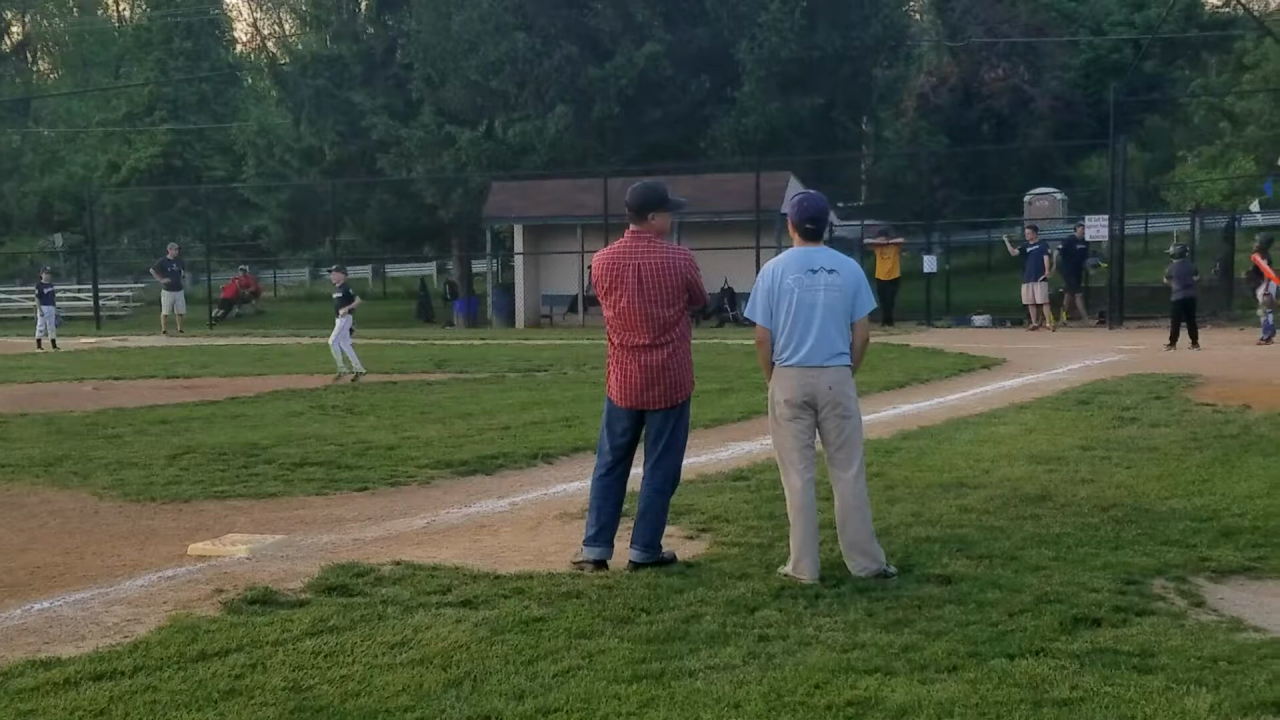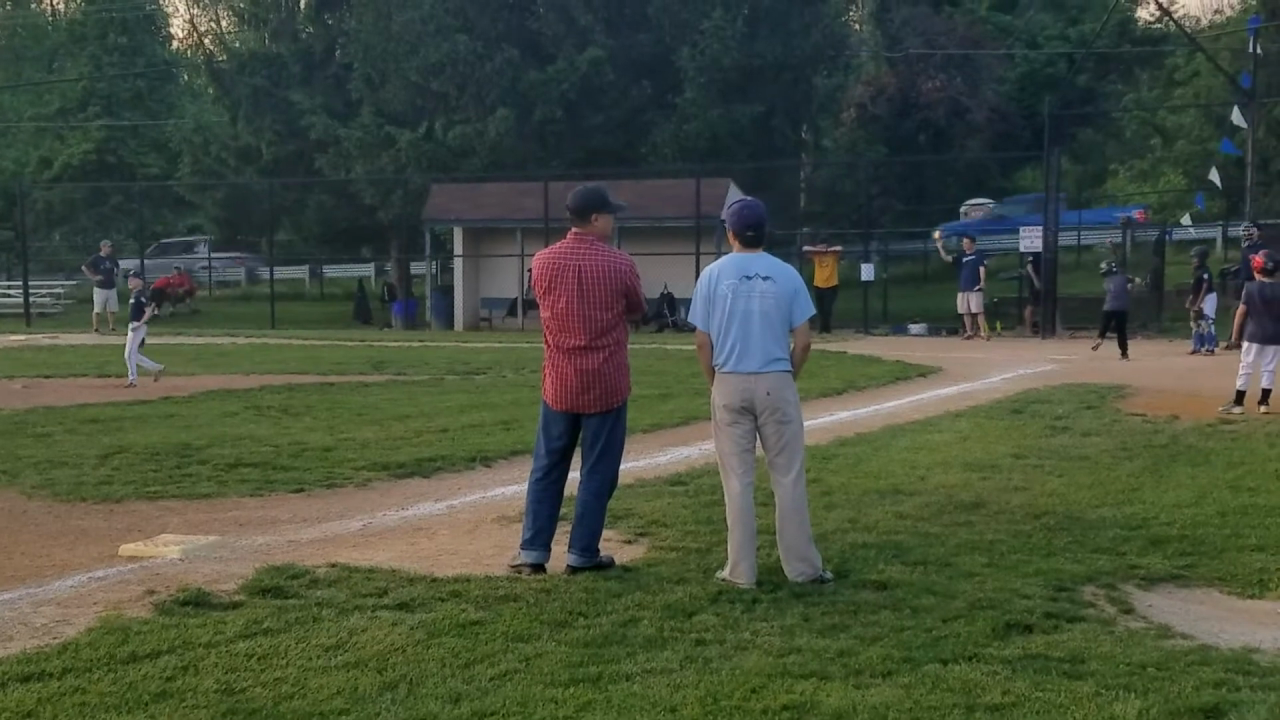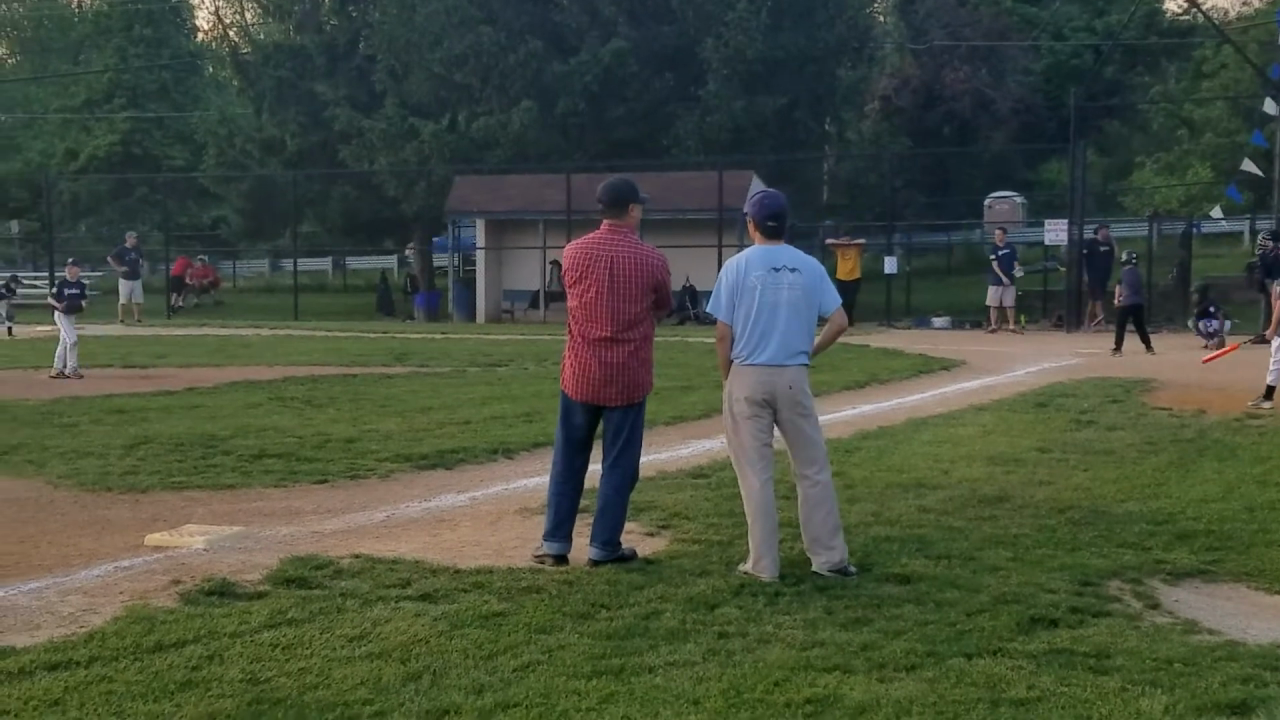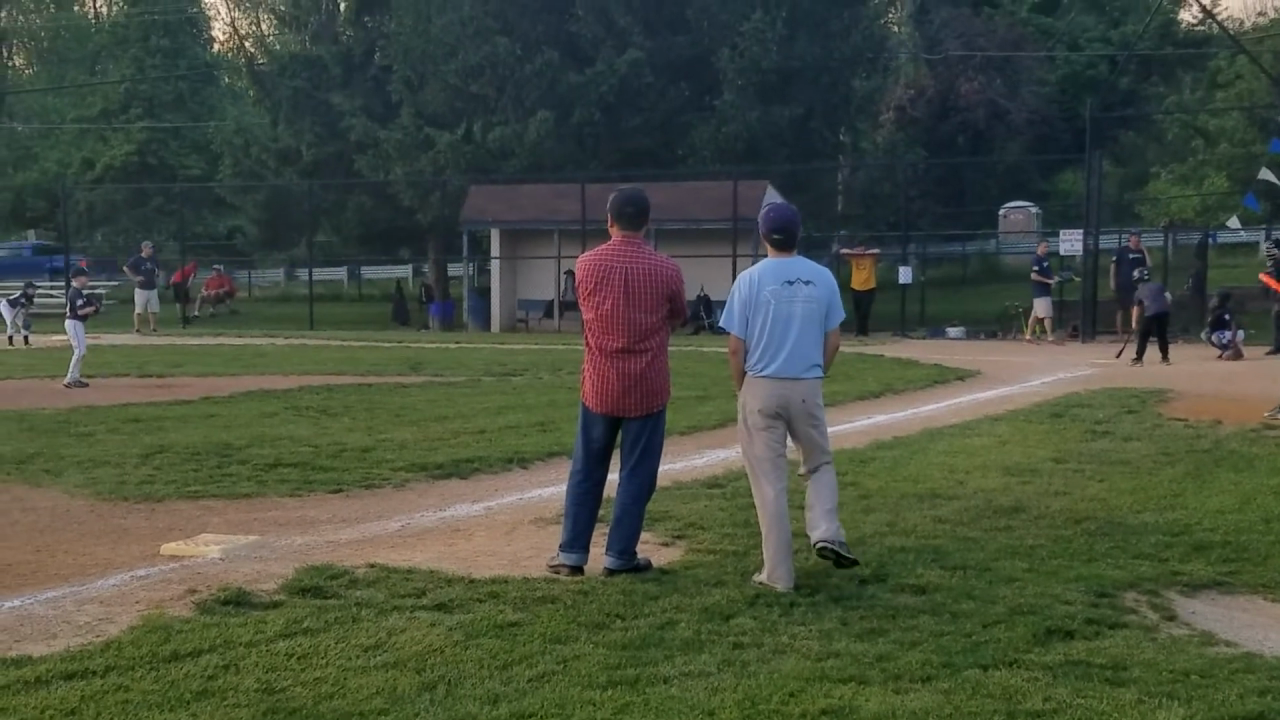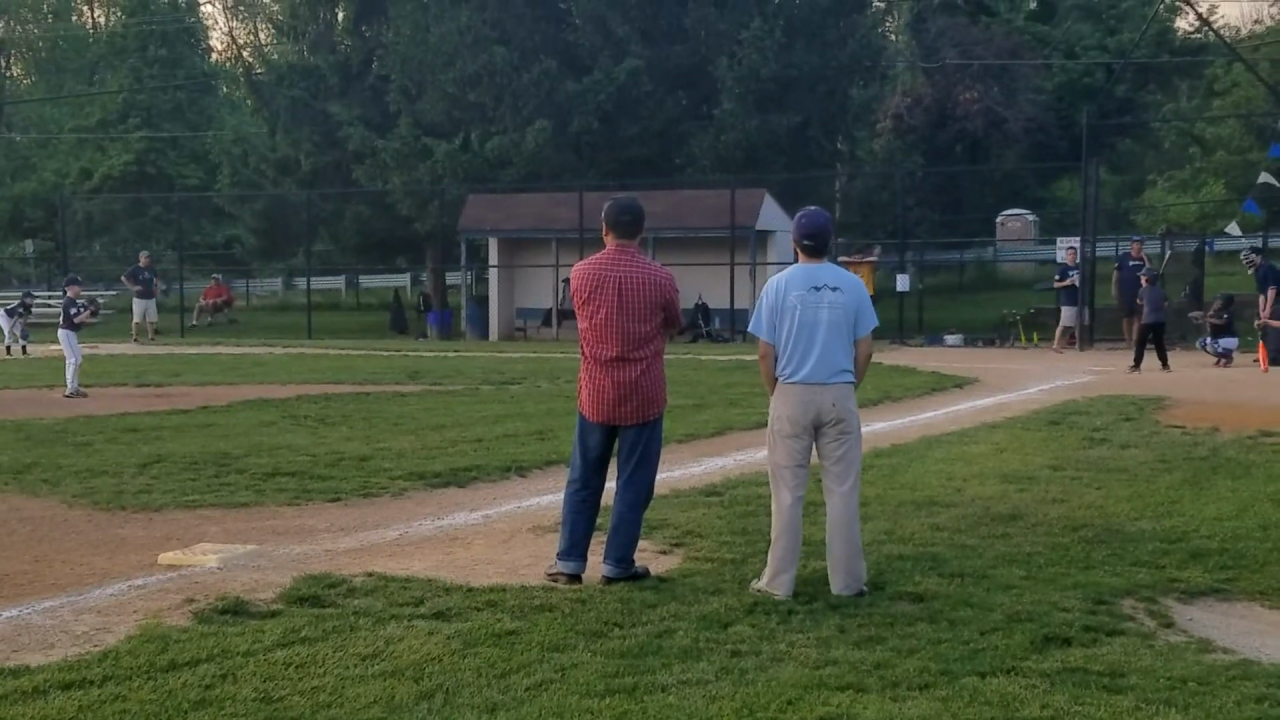
dt=1s
person 1, frame 1
left shoulder: (774, 269)
right shoulder: (849, 268)
left elbow: (763, 337)
right elbow: (861, 334)
left wrist: (773, 379)
right wrist: (847, 374)
left hip: (789, 380)
right hip: (836, 379)
left knee: (798, 475)
right knee: (848, 473)
left ankle: (804, 565)
right ankle: (865, 561)
person 1, frame 2
left shoulder: (713, 275)
right shoulder: (786, 275)
left elbow: (703, 342)
right elbow: (802, 341)
left wrist: (715, 383)
right wrist: (788, 379)
left hip: (730, 386)
right hip: (776, 385)
left knee: (737, 480)
right knee: (788, 478)
left ankle: (741, 570)
right ankle: (802, 567)
person 1, frame 3
left shoulder: (737, 266)
right shoulder: (809, 266)
left elbow: (724, 334)
right elbow: (839, 321)
left wrist: (727, 378)
right wrist: (808, 352)
left hip: (748, 379)
right hip: (794, 378)
left knee: (756, 474)
right knee: (813, 469)
left ankle: (764, 564)
right ankle: (829, 556)
person 1, frame 4
left shoulder: (750, 279)
right shoulder: (822, 277)
left elbow: (737, 347)
right elbow: (833, 342)
left wrist: (741, 389)
left hip: (761, 390)
right hip: (807, 388)
left knee: (770, 483)
right knee: (820, 463)
left ankle: (778, 573)
right ankle: (826, 531)
person 1, frame 5
left shoulder: (779, 285)
right shoulder: (852, 285)
left elbow: (766, 353)
right elbow: (864, 350)
left wrist: (775, 394)
left hip: (792, 397)
right hip: (839, 397)
left knee: (787, 492)
right knee: (842, 491)
left ankle: (779, 581)
right ankle: (847, 580)
person 2, frame 1
left shoulder: (602, 261)
right shoulder: (679, 259)
right elbow: (699, 302)
left hip: (623, 380)
right hip: (669, 379)
left knee: (610, 464)
right knee: (661, 468)
left ankle: (595, 549)
right ankle: (644, 551)
person 2, frame 2
left shoulder: (542, 262)
right shoulder: (620, 264)
right elbow: (637, 311)
left hip: (559, 382)
right hip: (605, 383)
left knee: (546, 469)
right knee: (598, 472)
left ankle: (533, 552)
right ankle: (582, 555)
person 2, frame 3
left shoulder: (573, 252)
right shoulder: (653, 260)
right elbow: (663, 310)
left hip: (580, 373)
right hip: (627, 376)
left knee: (568, 460)
right knee: (619, 464)
left ankle: (554, 544)
right ankle: (603, 547)
person 2, frame 4
left shoulder: (586, 264)
right shoulder: (666, 270)
right elbow: (679, 319)
left hip: (599, 385)
right hip: (646, 387)
left knee: (586, 471)
right knee: (637, 474)
left ankle: (571, 554)
right ankle: (619, 557)
person 2, frame 5
left shoulder: (581, 273)
right shoulder: (660, 277)
right elbow: (673, 326)
left hip: (596, 393)
right hip: (643, 395)
left knee: (583, 480)
right knee: (634, 483)
left ankle: (569, 562)
right ankle: (617, 565)
